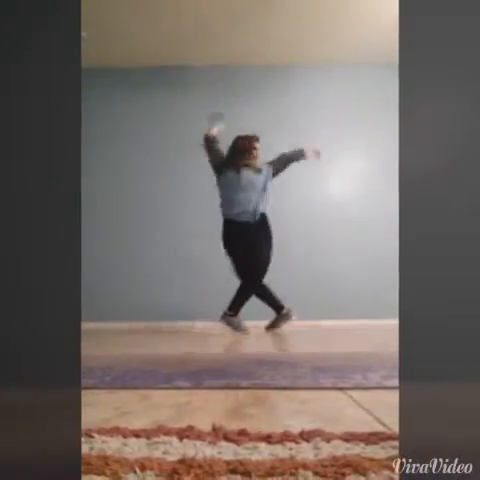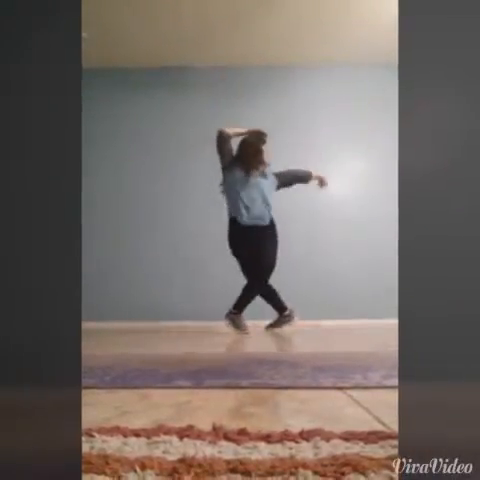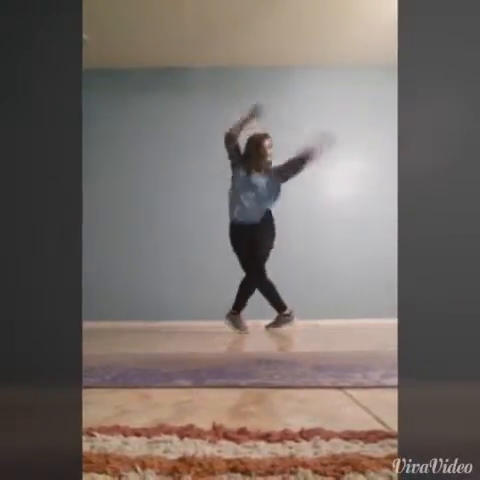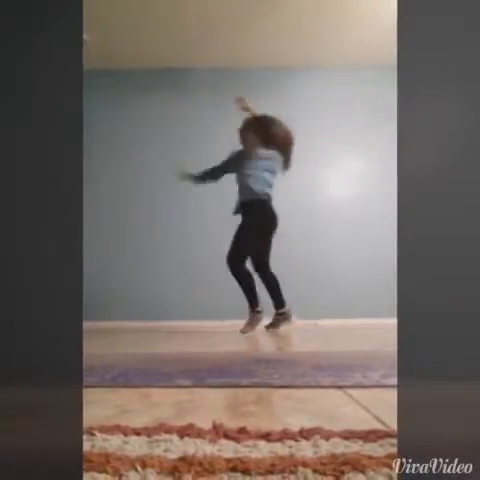
dt=0.2s
person 1, frame 1
left shoulder: (264, 171)
right shoulder: (224, 169)
left elbow: (286, 157)
right elbow: (209, 140)
left wrist: (307, 152)
right wrist: (215, 131)
left hip: (259, 228)
right hip: (234, 228)
left knee: (254, 276)
right knee: (249, 277)
left ankle: (231, 314)
right ankle: (281, 311)
person 1, frame 2
left shoulder: (269, 176)
right shoulder: (231, 168)
left elbow: (293, 174)
right elbow: (222, 135)
left wrist: (314, 176)
right wrist: (247, 133)
left hip: (264, 230)
right hip: (239, 230)
left knee: (260, 277)
right knee: (255, 278)
left ankle: (236, 313)
right ankle: (284, 312)
person 1, frame 3
left shoulder: (275, 173)
right shoulder: (240, 166)
left elbow: (297, 162)
right elbow: (230, 138)
left wrist: (311, 151)
right wrist: (248, 118)
left hip: (262, 225)
right hip: (239, 227)
left knee: (255, 272)
right knee: (255, 272)
left ankle: (236, 313)
right ankle: (283, 312)
person 1, frame 4
left shoulder: (247, 155)
right shoulder: (276, 154)
left elbow: (216, 171)
right elbow: (271, 128)
left wrist: (194, 176)
right wrist: (252, 112)
left hip: (256, 214)
right hip: (264, 213)
left knee: (235, 261)
right knee: (262, 266)
left ankle: (255, 310)
right ankle: (281, 311)
